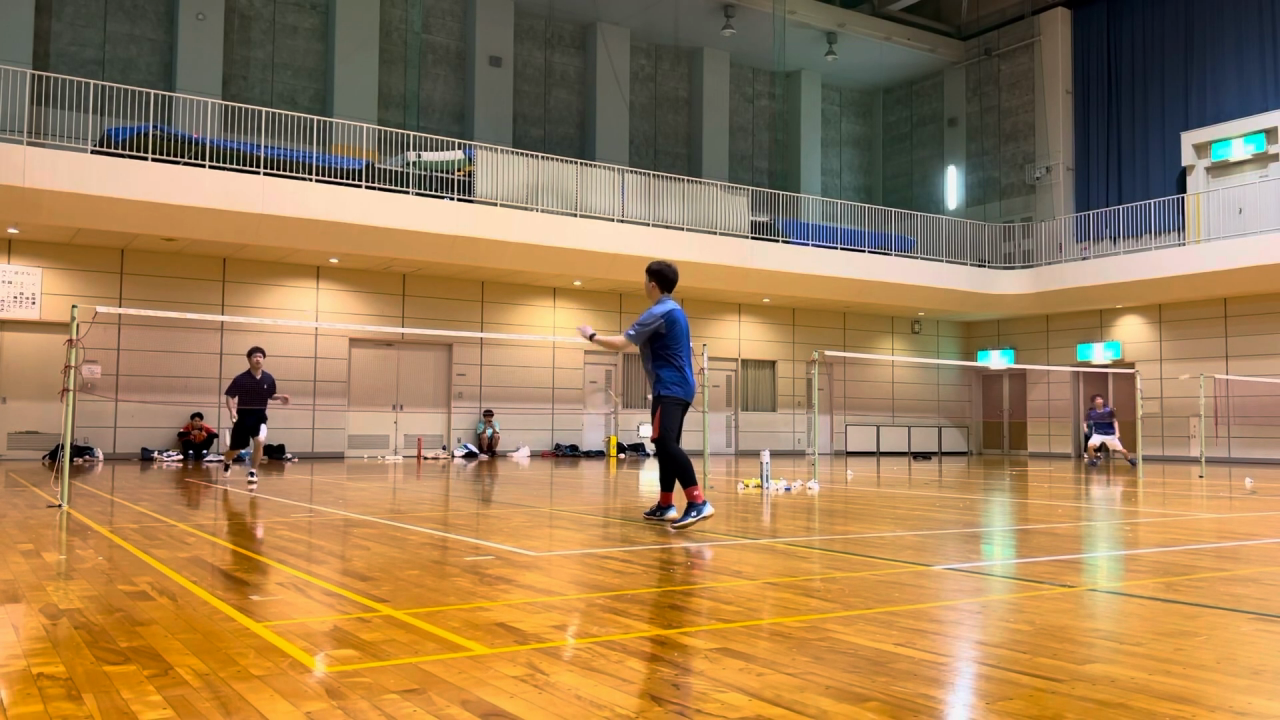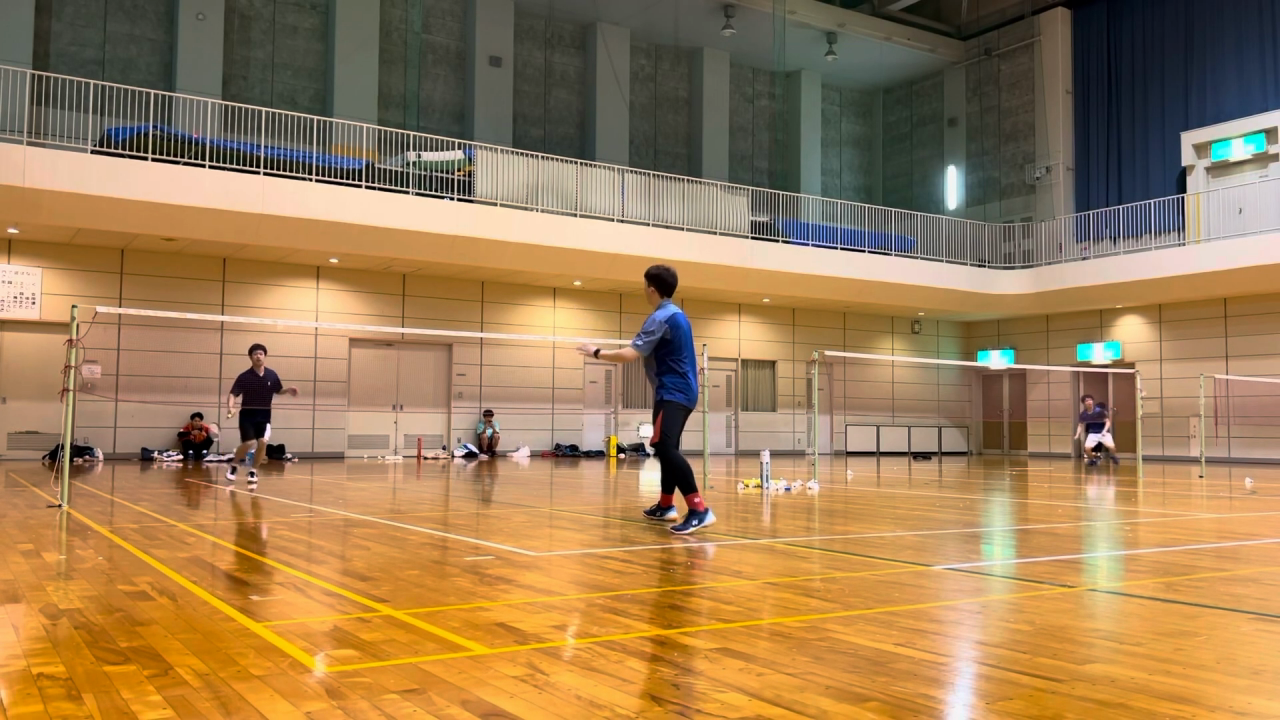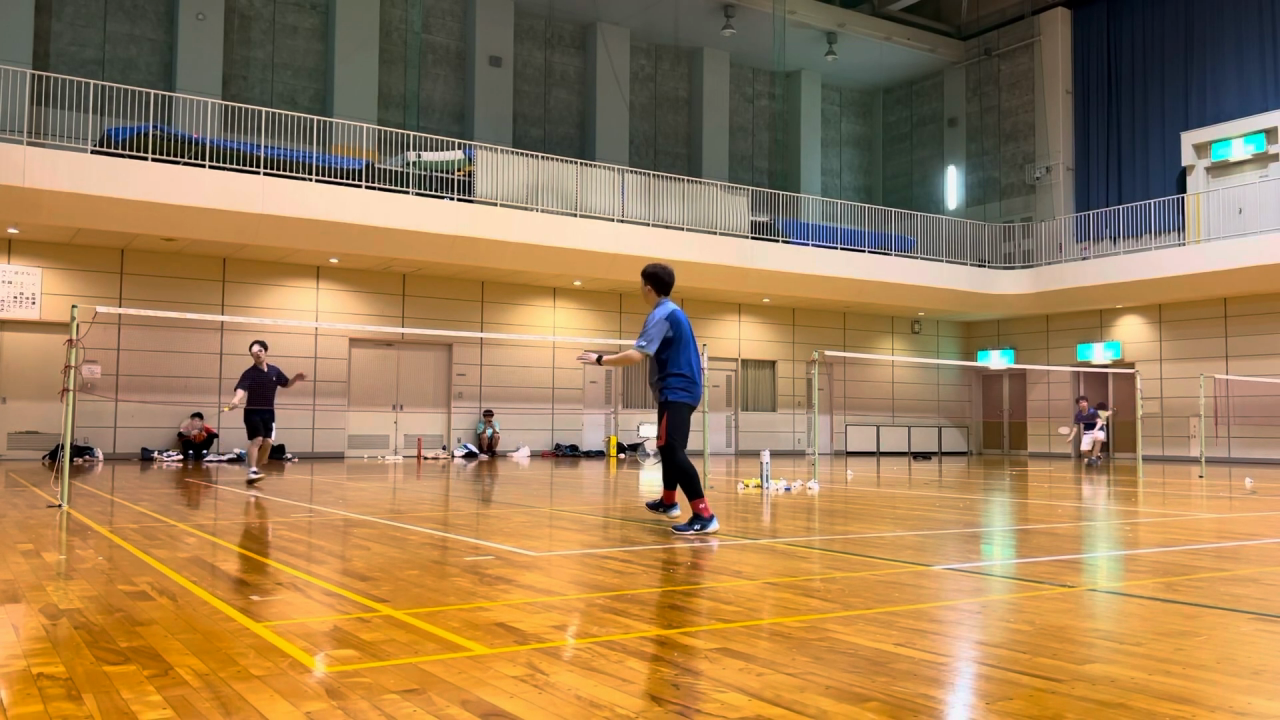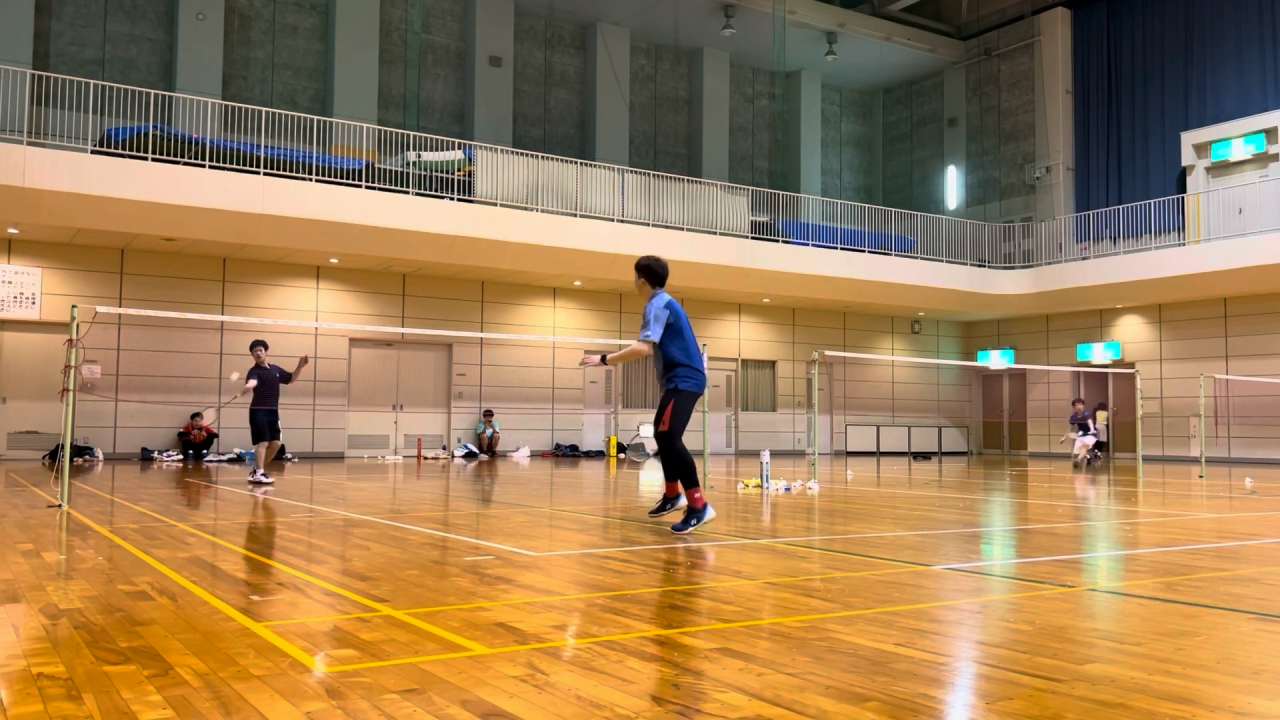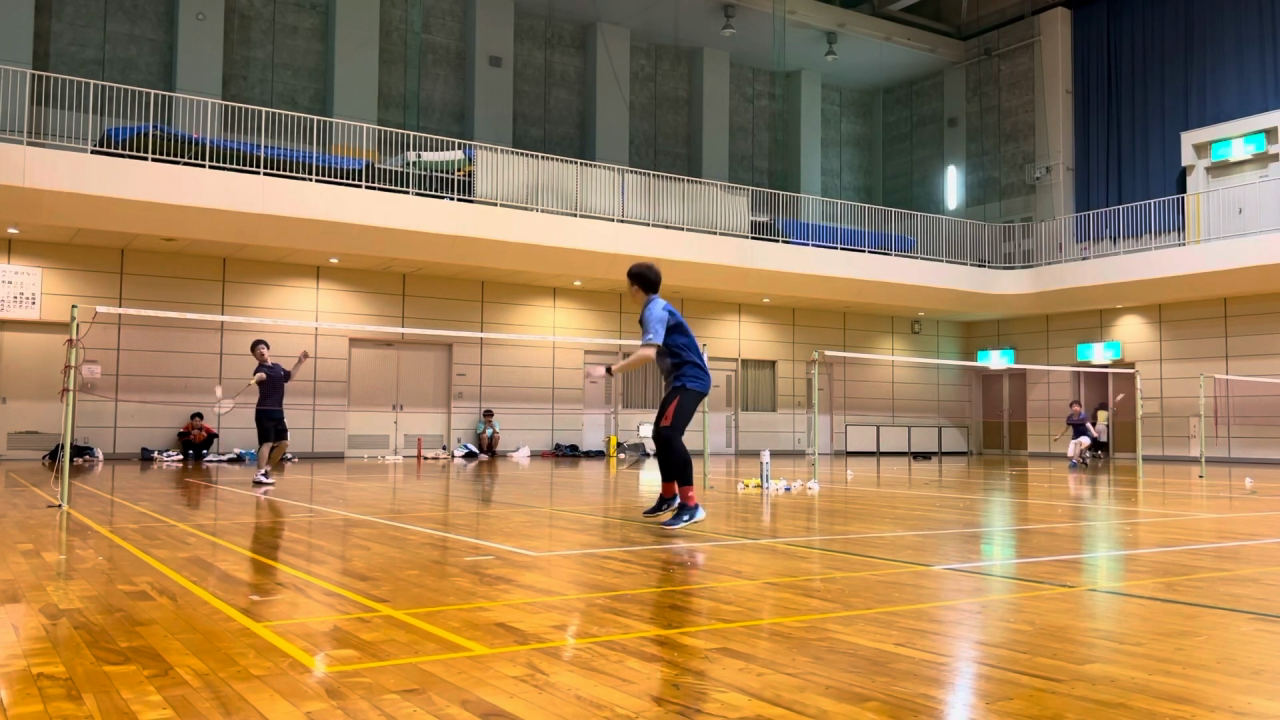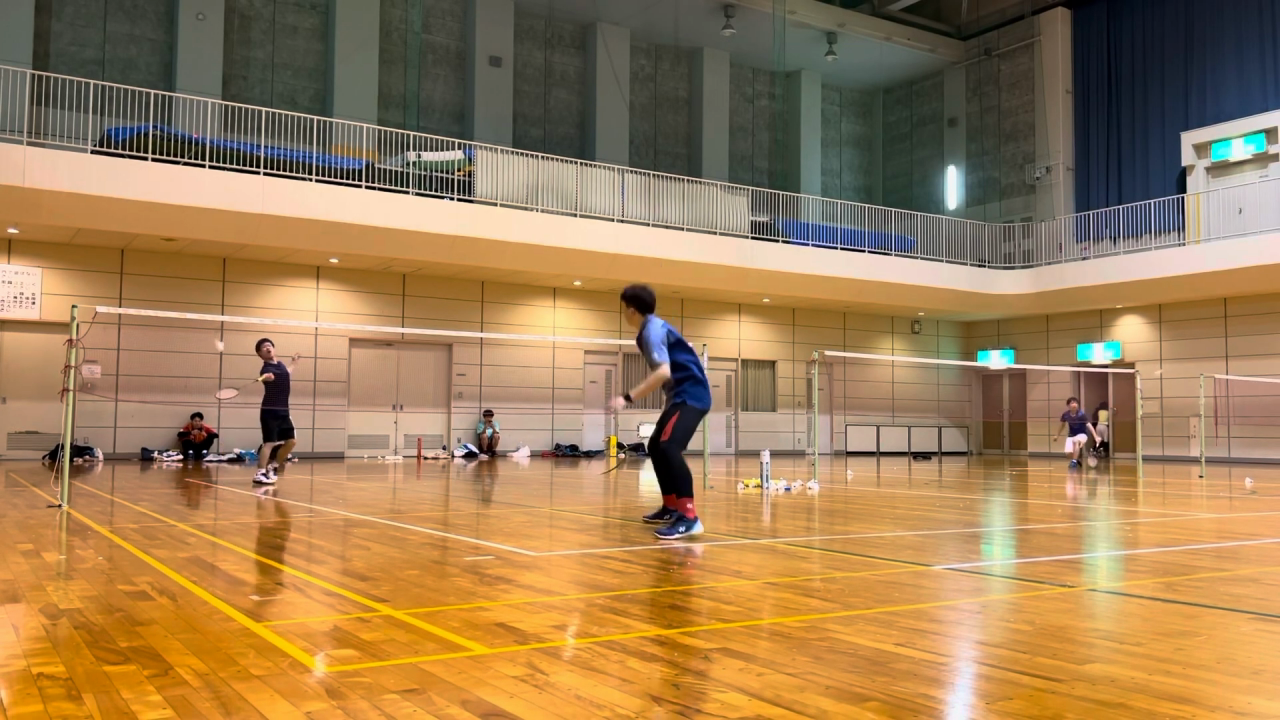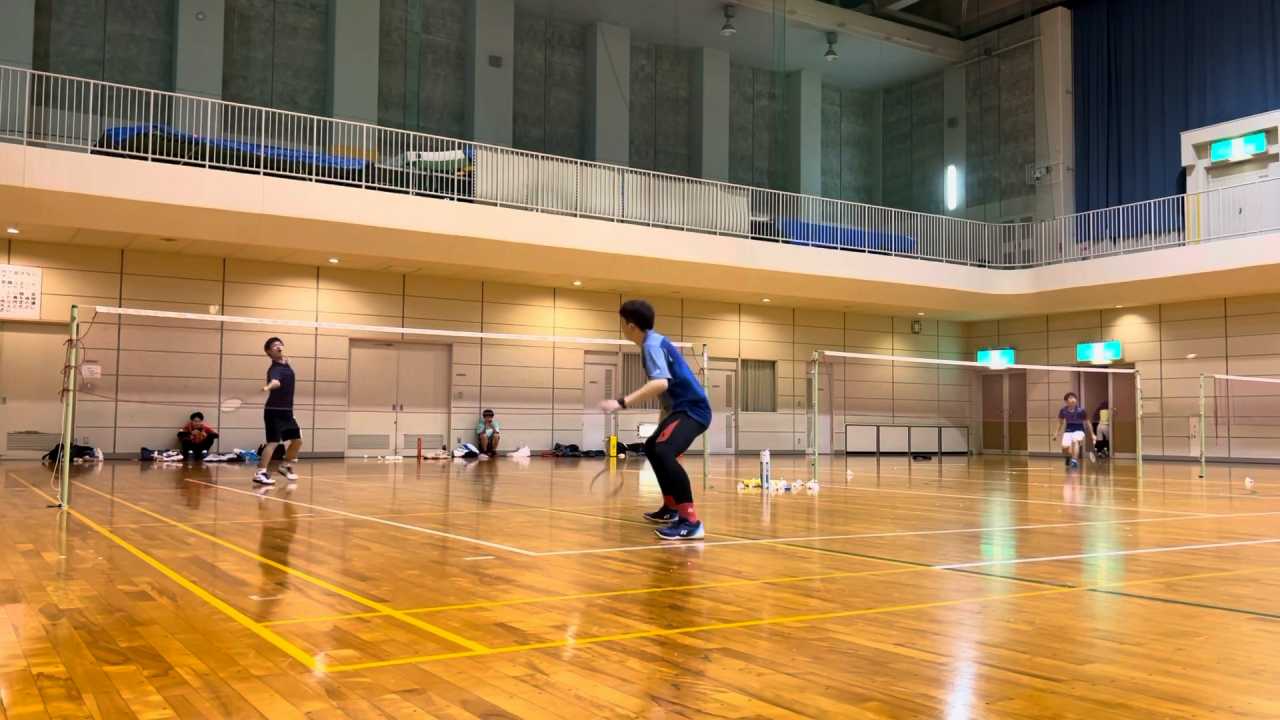
dt=0.1s
person 1, frame 1
left shoulder: (657, 313)
right shoulder: (675, 311)
left elbow: (622, 342)
left wrist: (592, 336)
left hip: (670, 388)
right hip: (680, 387)
left knee: (665, 443)
right knee: (666, 444)
left ankle: (697, 502)
right ankle: (665, 505)
person 1, frame 2
left shoulder: (660, 318)
right shoulder: (676, 315)
left elbow: (630, 354)
left wrist: (596, 352)
left hip: (672, 393)
right hip: (683, 392)
left knee: (665, 448)
right knee: (667, 449)
left ankle: (699, 510)
right ankle: (666, 505)
person 1, frame 3
left shoulder: (660, 316)
right shoulder: (672, 313)
left elbow: (636, 356)
left wrist: (599, 359)
left hip: (677, 393)
right hip: (676, 391)
left knee: (672, 450)
right knee: (667, 448)
left ankle: (704, 515)
right ankle: (669, 501)
person 1, frame 4
left shoulder: (657, 305)
right shoulder: (666, 303)
left elbow: (644, 348)
left wrist: (603, 359)
left hip: (683, 380)
right hip: (681, 379)
left knee: (670, 439)
right knee: (662, 435)
left ankle: (698, 506)
right ankle: (673, 495)
person 1, frame 5
left shoulder: (654, 311)
right shoulder: (656, 308)
left elbow: (648, 352)
left wrist: (609, 370)
left hip: (689, 379)
right hip: (680, 380)
left knee: (668, 435)
right knee: (660, 436)
left ankle: (690, 506)
right ankle: (669, 496)
person 1, frame 6
left shoulder: (653, 331)
right shoulder: (649, 331)
left elbow: (663, 373)
left wrist: (628, 398)
left hip: (691, 397)
right hip: (681, 397)
left knee: (667, 449)
right knee: (656, 447)
left ankle: (688, 517)
right ankle: (671, 507)
person 1, frame 7
left shoulder: (654, 345)
right shoulder: (654, 343)
left elbow: (661, 382)
left wrist: (622, 402)
right wrist: (667, 418)
left hip: (692, 411)
right hip: (683, 410)
left knee: (661, 452)
right knee: (655, 448)
left ankle: (690, 522)
right ankle: (671, 507)
